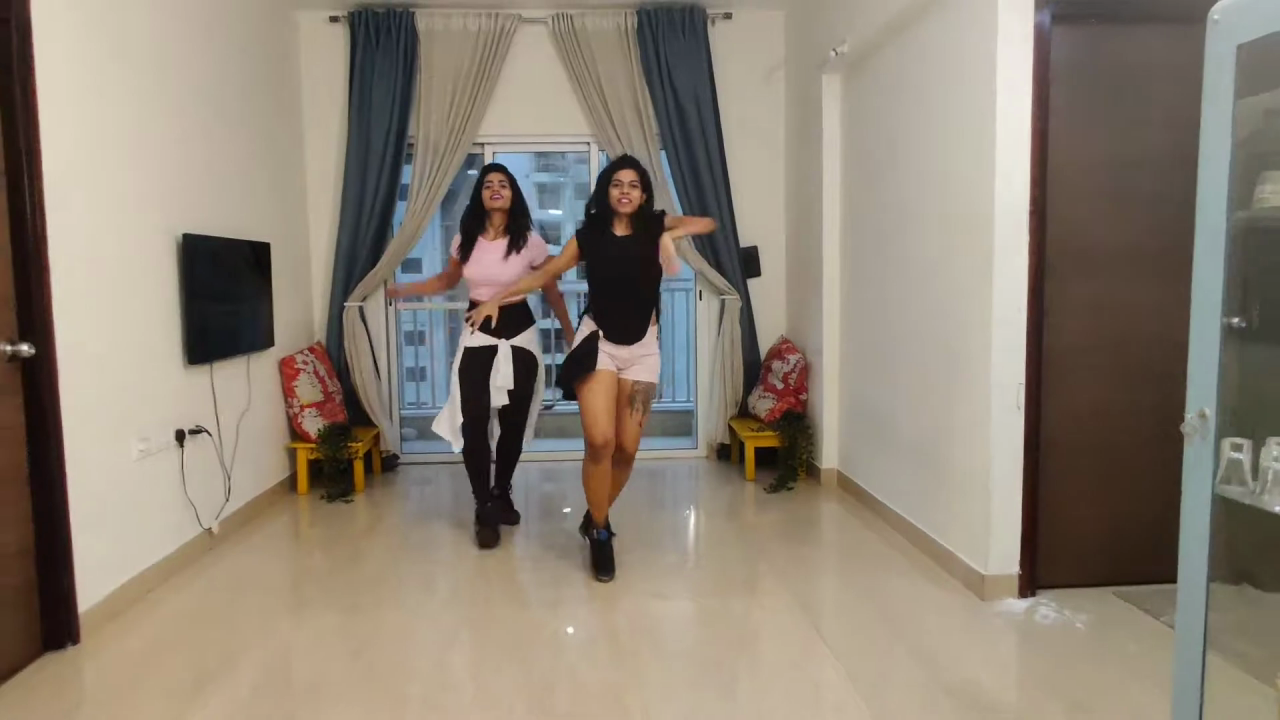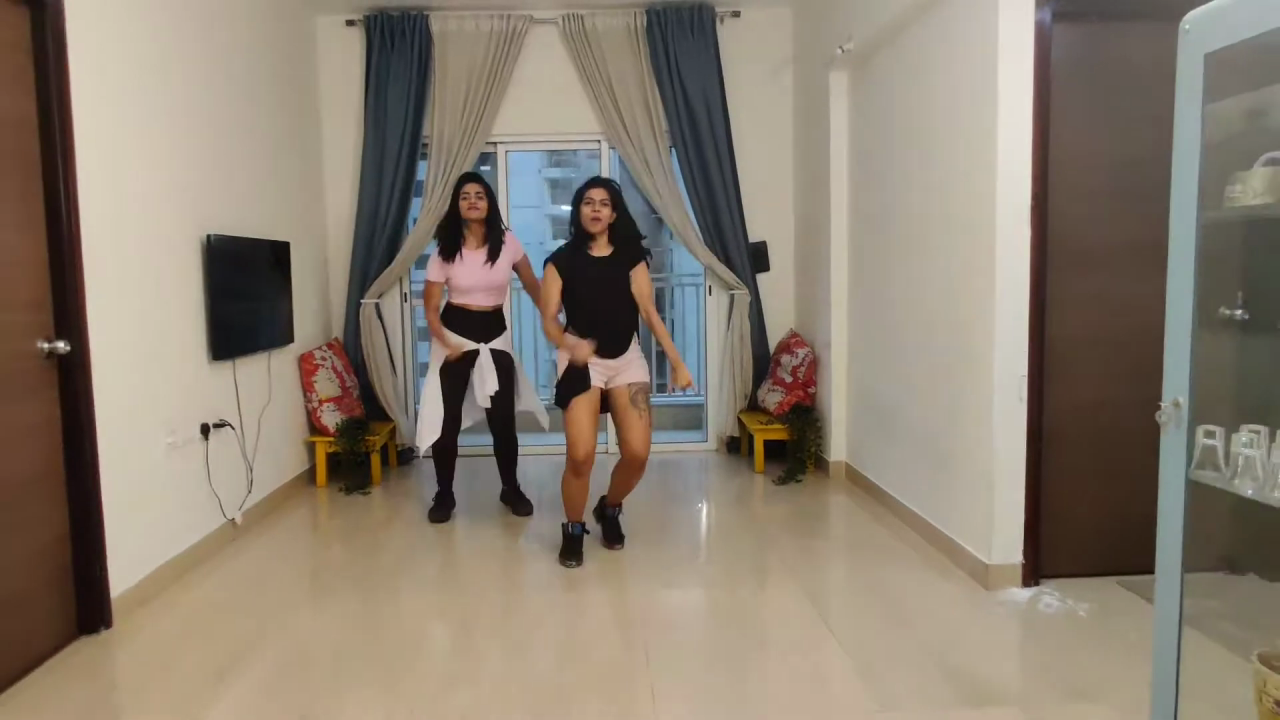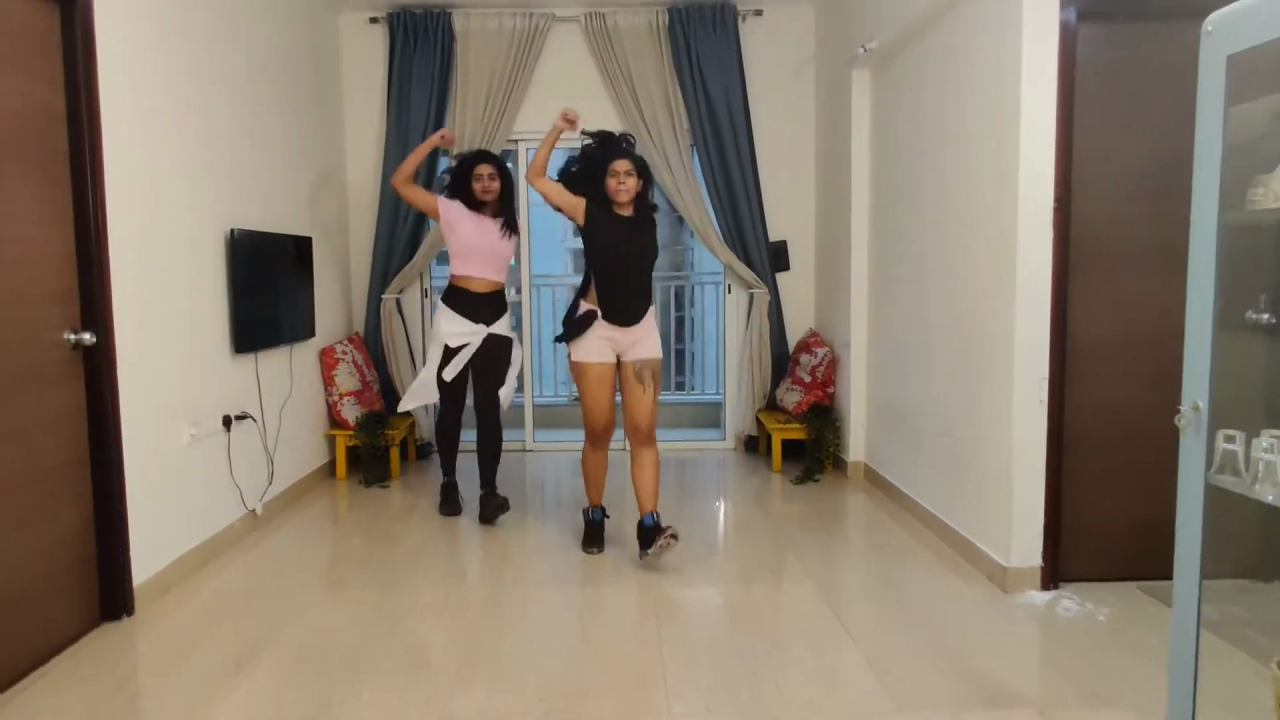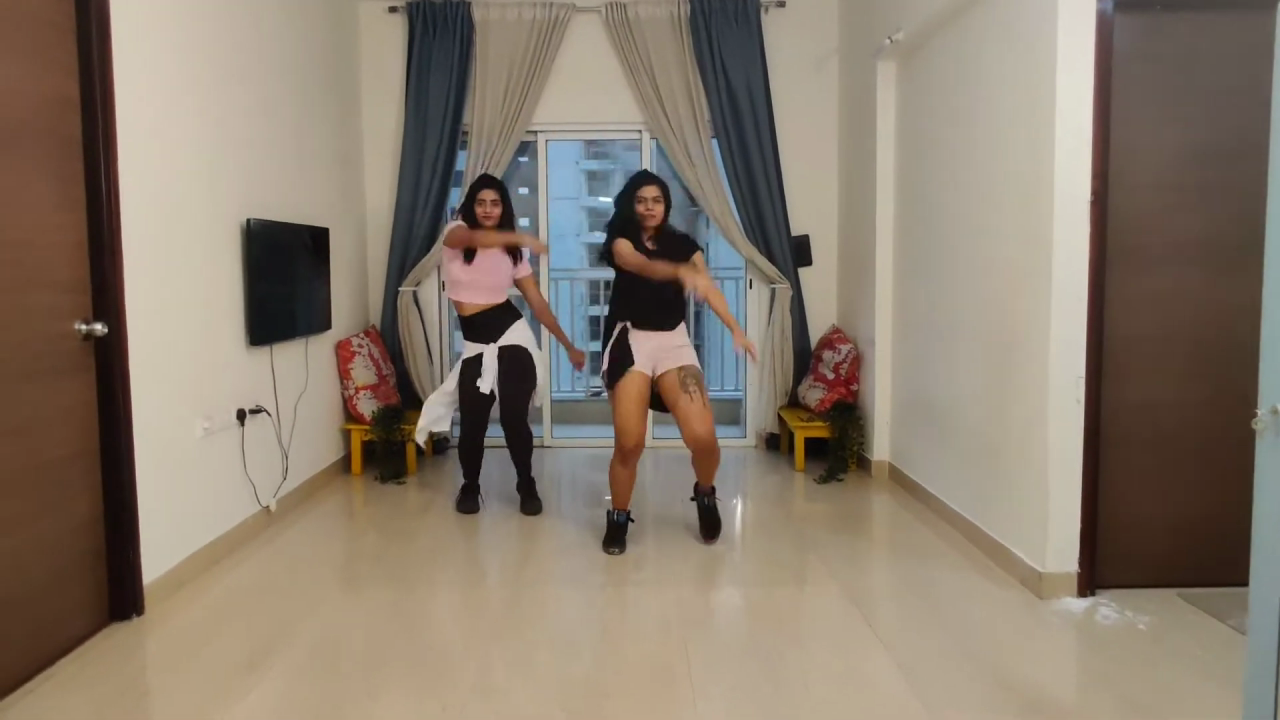
dt=0.3s
person 1, frame 1
left shoulder: (656, 227)
right shoulder: (589, 235)
left elbow: (706, 223)
right elbow: (545, 274)
left wrist: (671, 235)
right wrist: (495, 299)
left hip: (641, 348)
right hip: (598, 344)
left knee: (626, 449)
right knee: (600, 441)
left ankle: (596, 517)
right ankle: (601, 535)
person 1, frame 2
left shoulder: (633, 257)
right shoulder: (560, 261)
left elbow: (649, 312)
right elbow: (549, 320)
left wrist: (677, 362)
right wrist: (569, 344)
left hip: (626, 361)
right hip: (582, 363)
left knee: (636, 454)
right knee: (580, 456)
left ankle: (608, 507)
right ankle: (573, 530)
person 1, frame 3
left shoulder: (647, 220)
right shoulder: (588, 211)
right elbow: (536, 177)
right wrist: (558, 128)
left hip: (640, 327)
right hip: (596, 327)
left knee: (642, 430)
right knee: (599, 430)
left ankle: (649, 527)
right ankle: (594, 516)
person 1, frame 4
left shoulder: (686, 244)
right shoulder: (621, 242)
left elbow: (707, 289)
right elbow: (634, 264)
left wrist: (736, 330)
right wrist: (680, 272)
left hip: (676, 344)
right hip: (633, 343)
left knee: (702, 438)
right knee: (628, 445)
left ankle: (705, 495)
right ankle: (618, 517)
person 2, frame 1
left shoulder: (529, 241)
right shoulder: (466, 241)
left elbow: (550, 287)
right elbow: (446, 281)
left wrist: (568, 329)
right wrist: (407, 289)
left hip: (519, 335)
right hip: (477, 335)
left knee: (515, 426)
right knee: (474, 425)
left ankle: (500, 494)
right ankle: (485, 510)
person 2, frame 2
left shoulder: (509, 244)
right shoulder: (445, 251)
left elbow: (533, 285)
right elbow: (431, 309)
right wrist: (444, 341)
left hip: (496, 339)
right hip: (454, 336)
left knee: (503, 424)
right knee: (447, 425)
left ankle: (511, 489)
right ankle: (443, 493)
person 2, frame 3
left shoulder: (509, 224)
right shoulder: (451, 211)
right elbow: (400, 181)
right wrist: (433, 142)
left hip: (494, 322)
right hip: (454, 316)
left knee: (487, 408)
right knee: (450, 407)
left ankle: (489, 493)
right ankle: (449, 484)
person 2, frame 4
left shoulder: (515, 254)
right shoulder: (455, 235)
left elbow: (537, 303)
right elbow: (469, 238)
left wrist: (568, 345)
right wrist: (511, 238)
left hip: (512, 335)
right hip: (476, 342)
left knee: (515, 419)
right knee: (472, 425)
left ankle: (526, 484)
right ankle: (470, 486)
